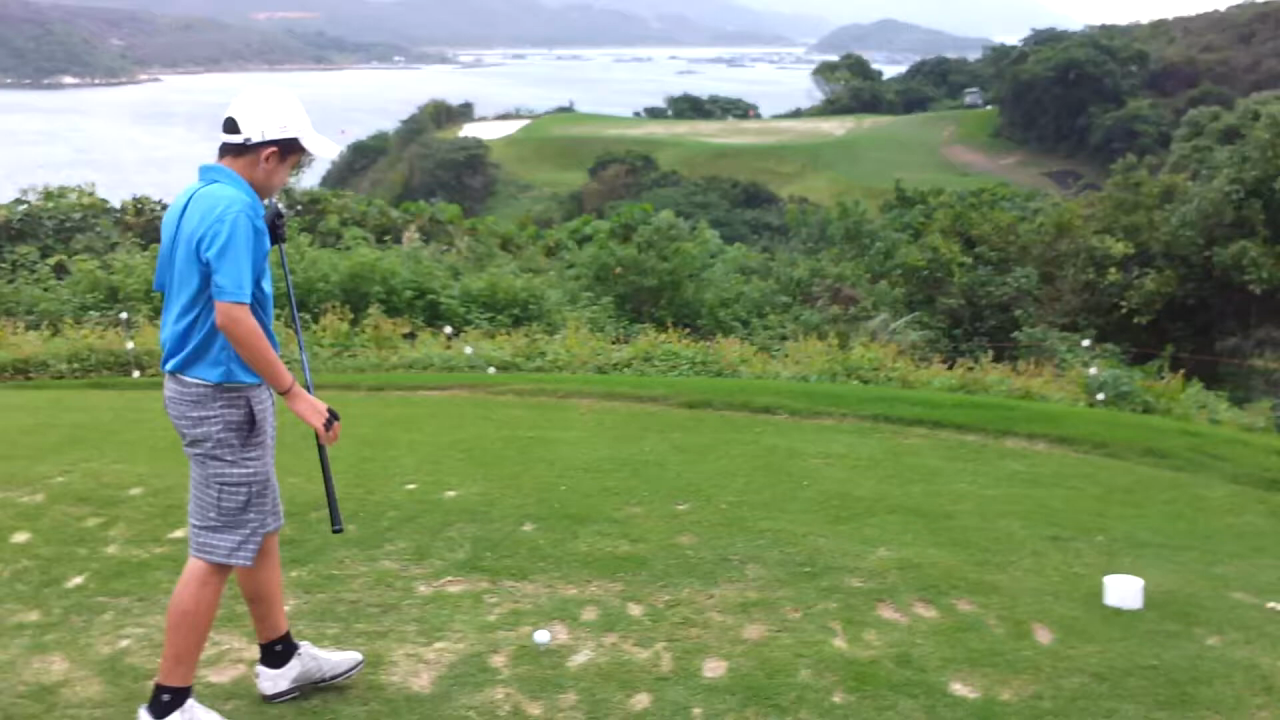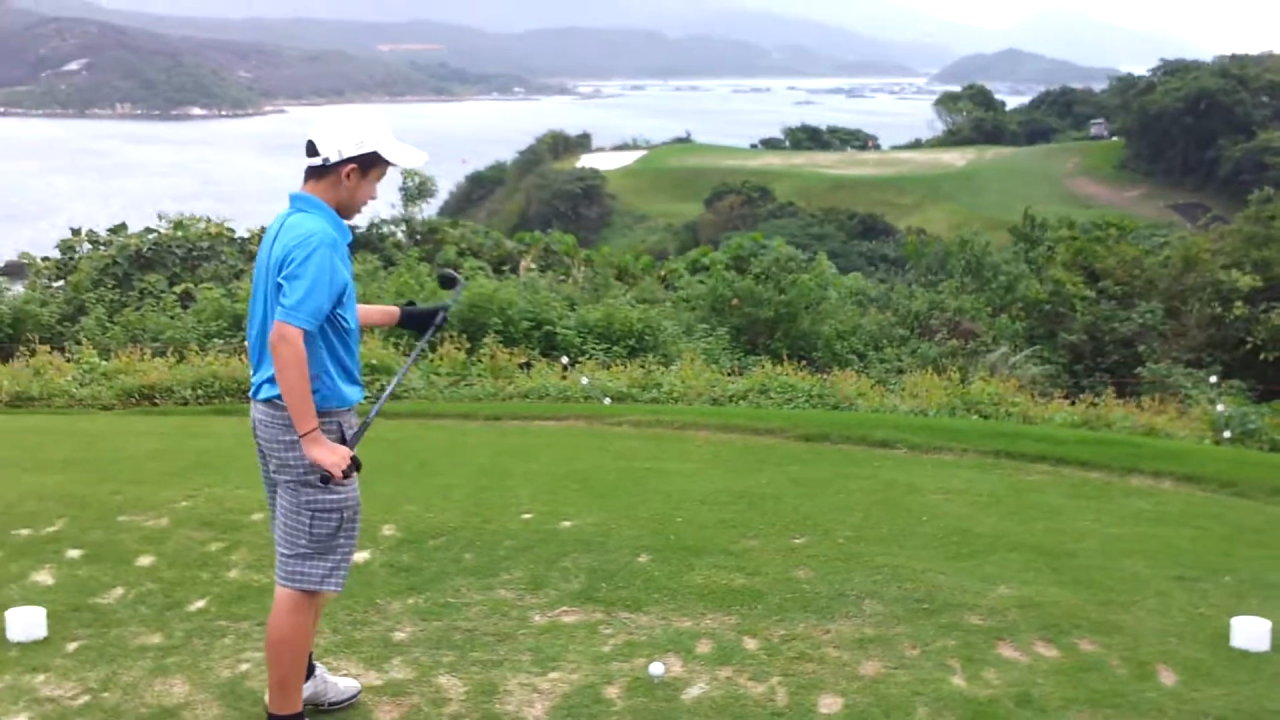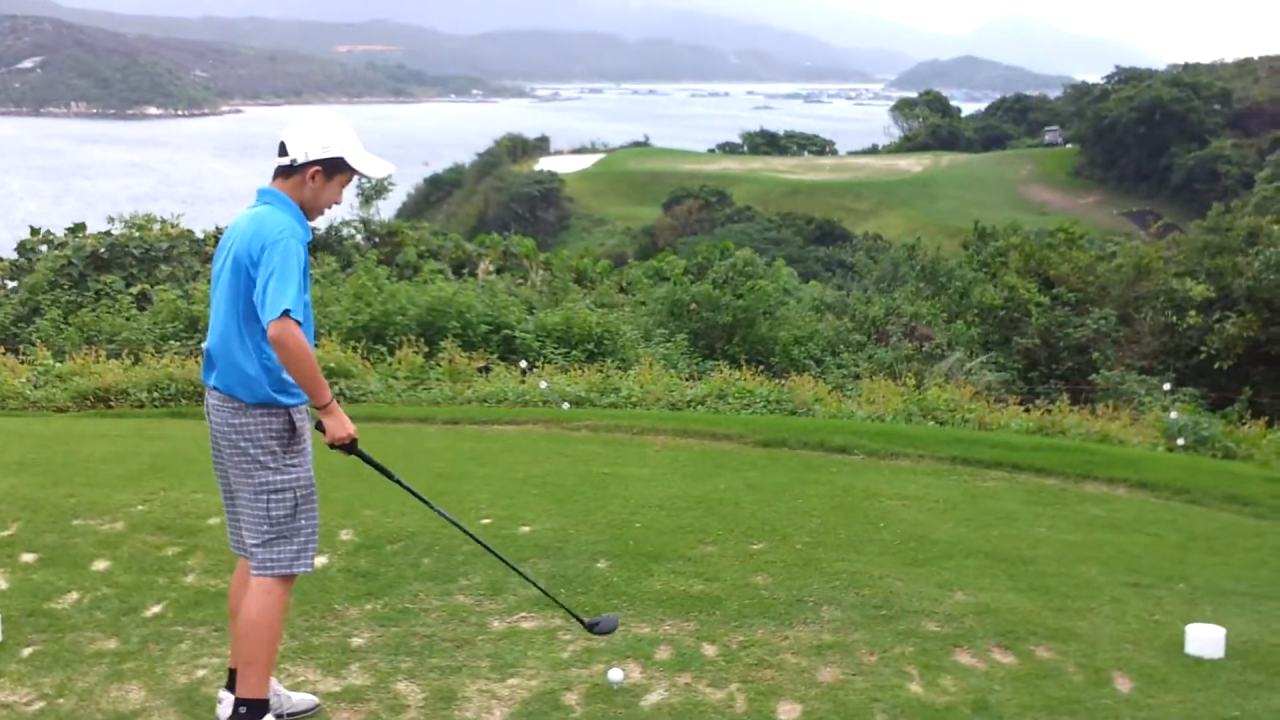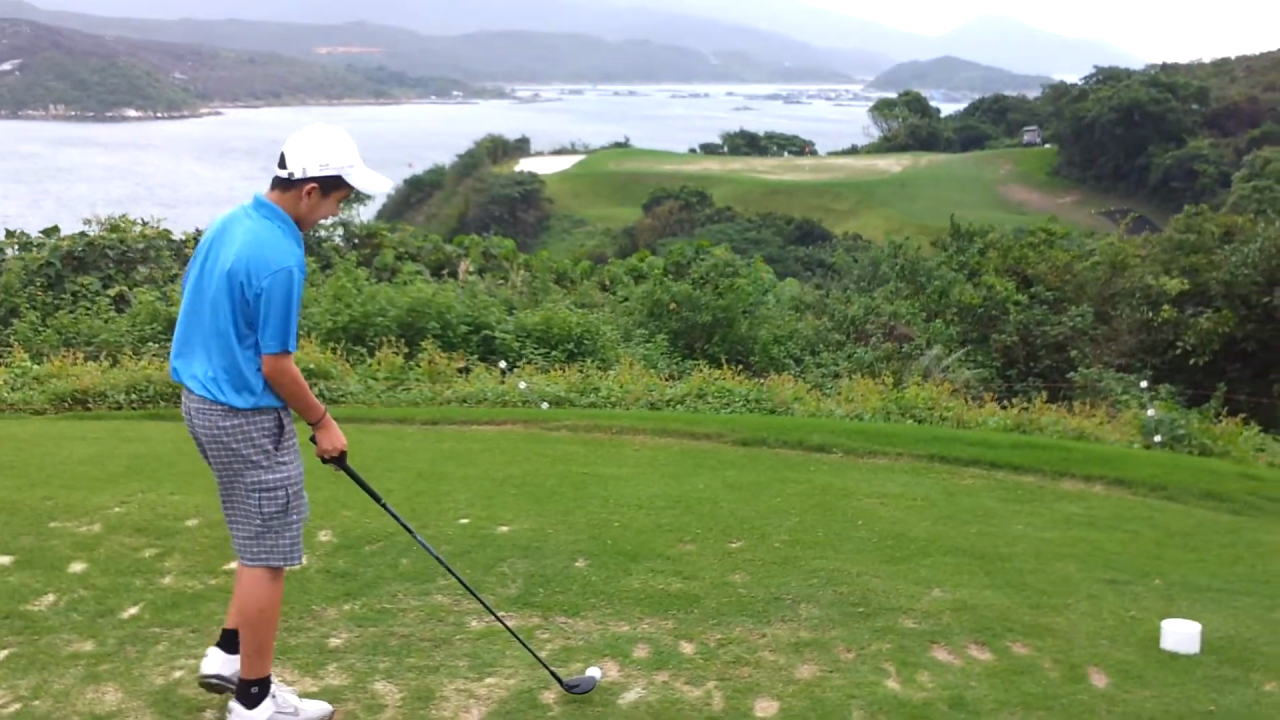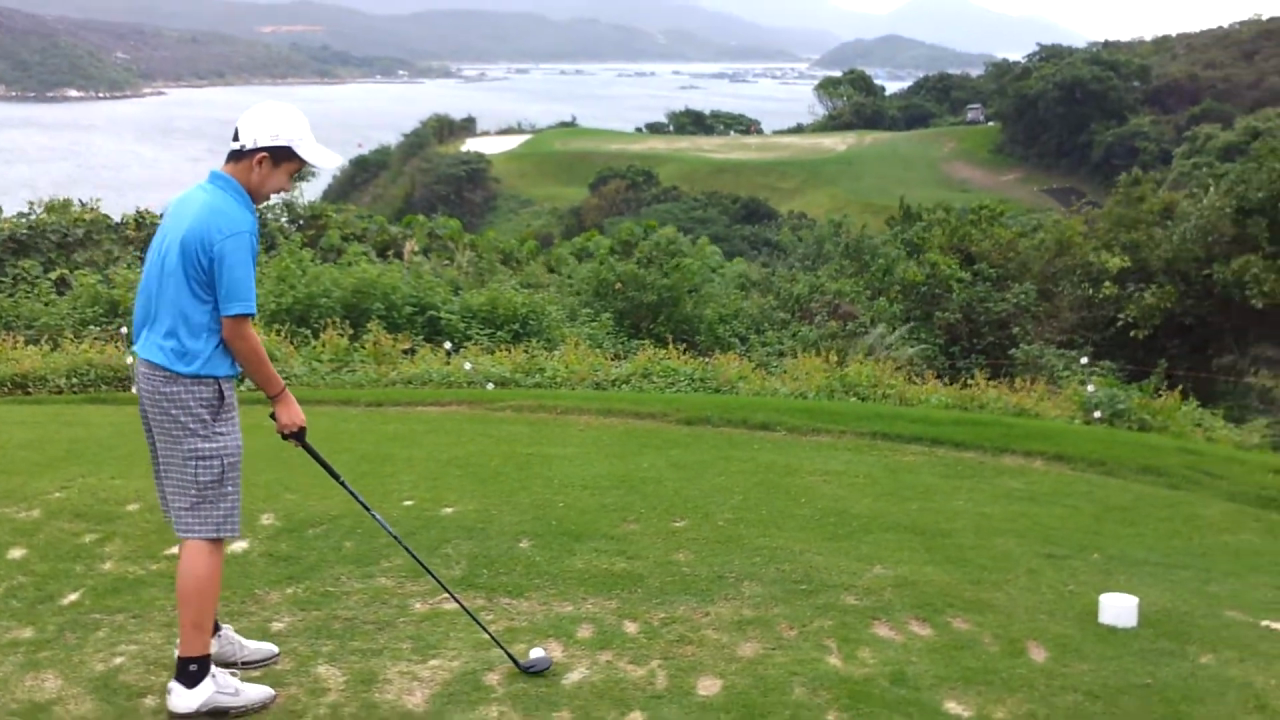
dt=0.5s
person 1, frame 1
left shoulder: (185, 205)
right shoulder: (235, 211)
right elbow: (231, 315)
right wrist: (295, 393)
left hip: (197, 386)
right hip: (223, 397)
left knee: (258, 531)
right knee: (215, 552)
left ankle: (283, 659)
person 1, frame 2
left shoulder: (291, 225)
right shoulder: (318, 238)
right elbow: (285, 336)
left wrist: (399, 314)
right wrist: (312, 437)
left hip: (284, 415)
right hip: (306, 423)
left knee: (313, 563)
right knee: (303, 575)
person 1, frame 3
left shoulder: (247, 223)
right shoulder: (281, 233)
right elbow: (282, 330)
right wrist: (329, 407)
left hip: (231, 404)
right hip: (265, 415)
left knee: (255, 557)
right knee: (276, 566)
person 1, frame 4
left shoulder: (228, 223)
right shoulder: (279, 258)
left elbow: (198, 306)
right elbow: (275, 366)
right wrist: (323, 422)
left hip: (203, 401)
right hip: (247, 417)
left knee: (260, 546)
right knee: (265, 557)
left ankle: (229, 651)
person 1, frame 5
left shoulder: (190, 200)
right shoulder: (233, 223)
right elbow: (236, 329)
right wrist: (282, 397)
left hip: (159, 372)
right hip: (194, 386)
left knee: (198, 521)
right knee: (205, 530)
left ankle: (205, 634)
